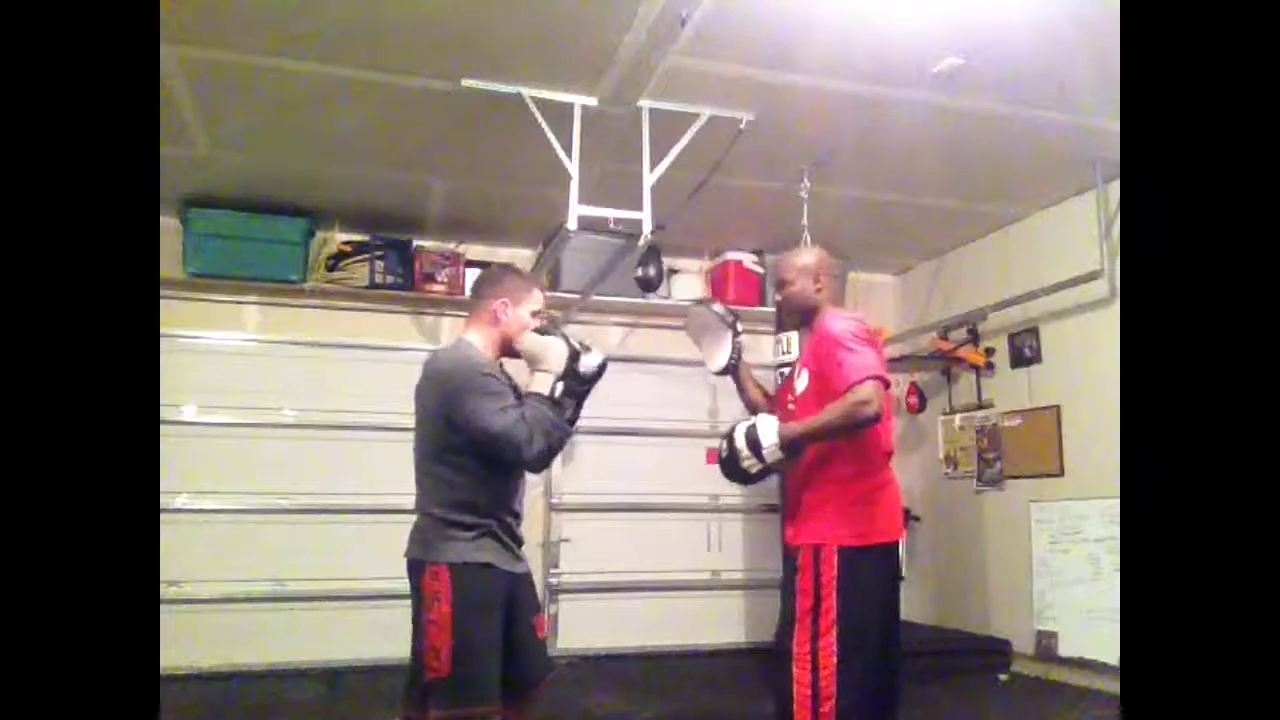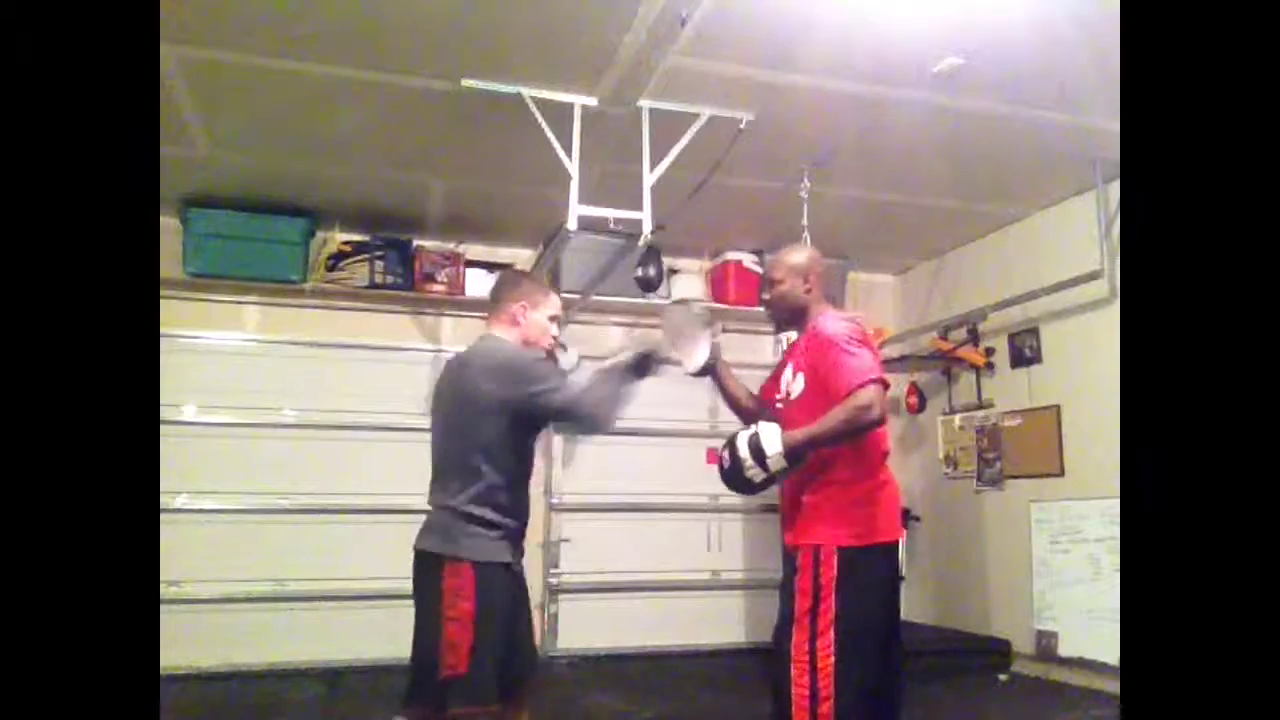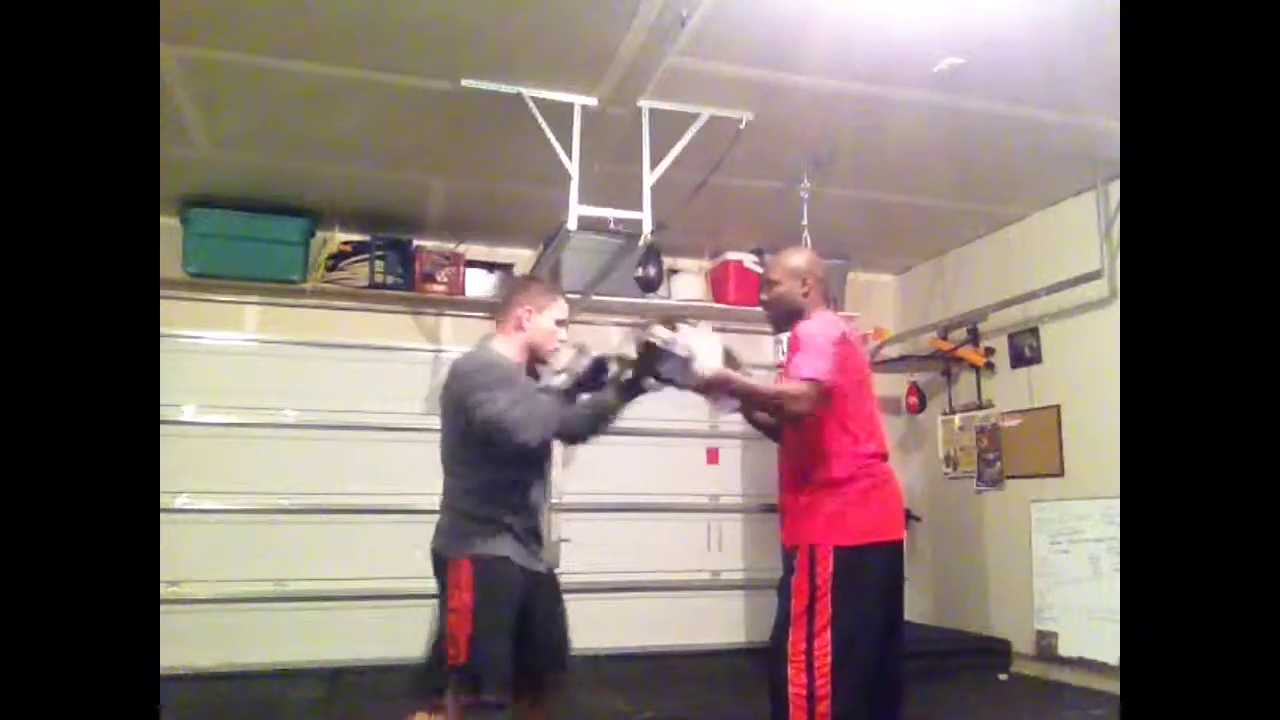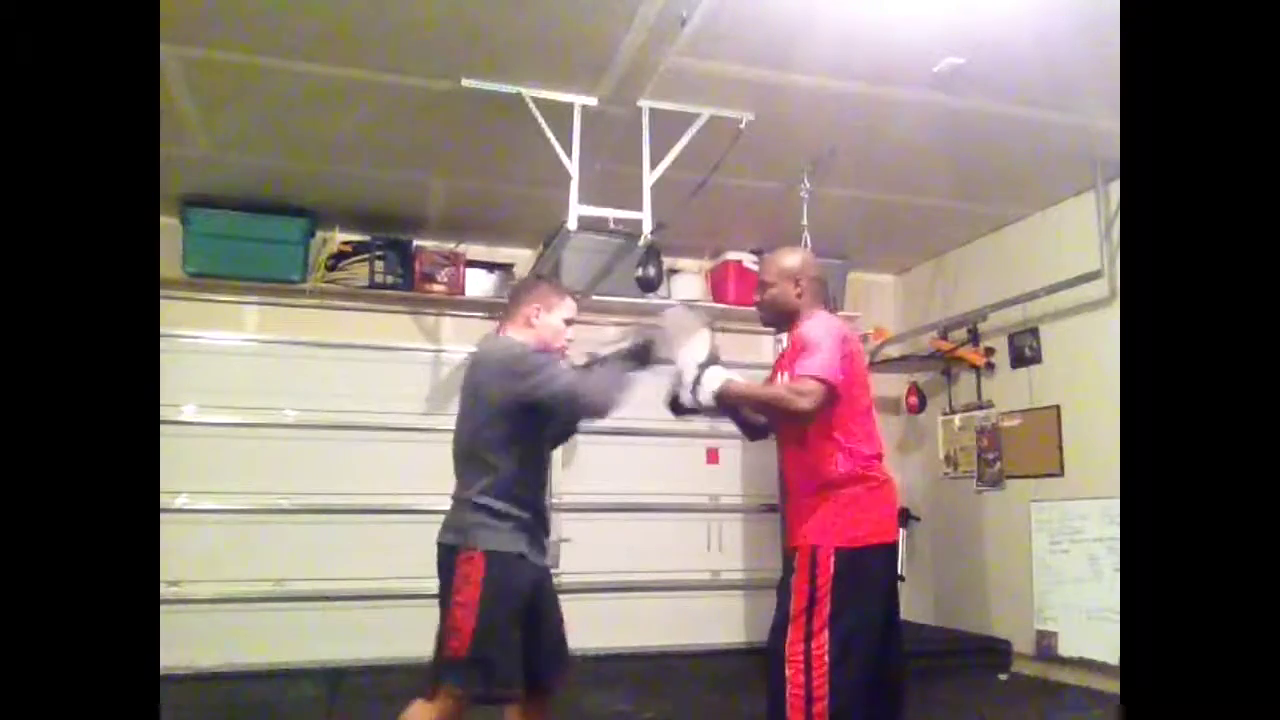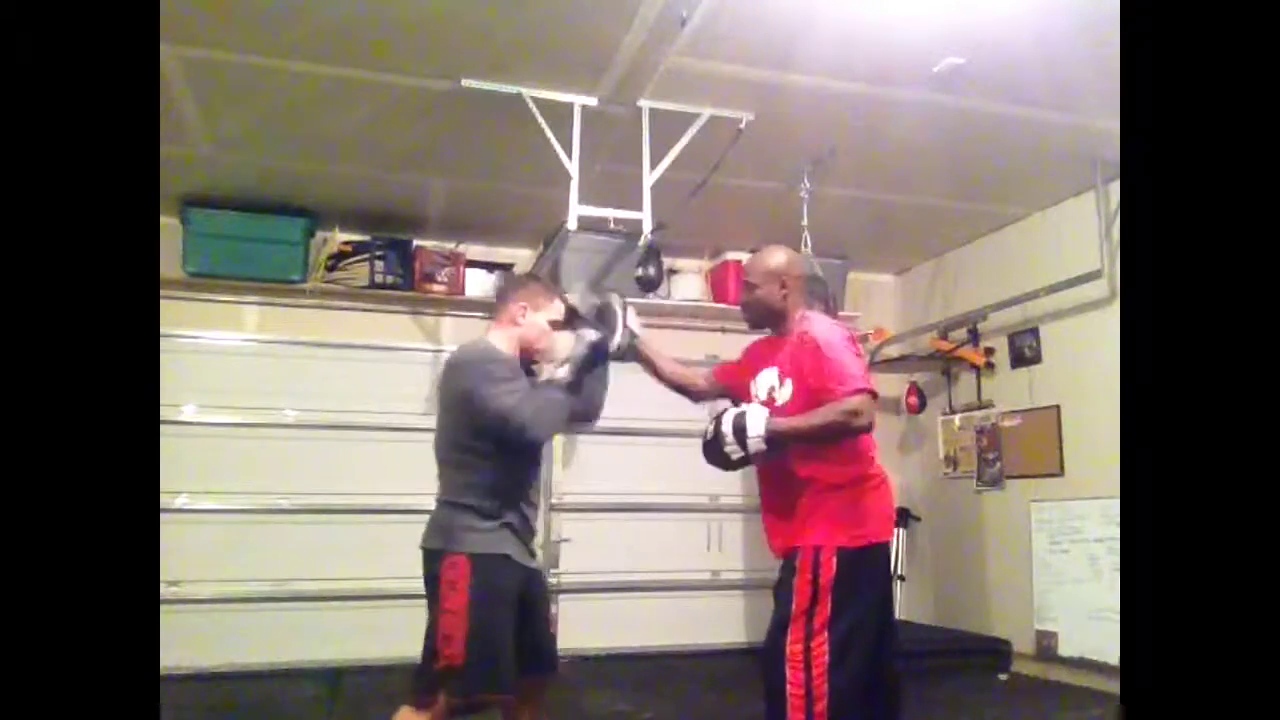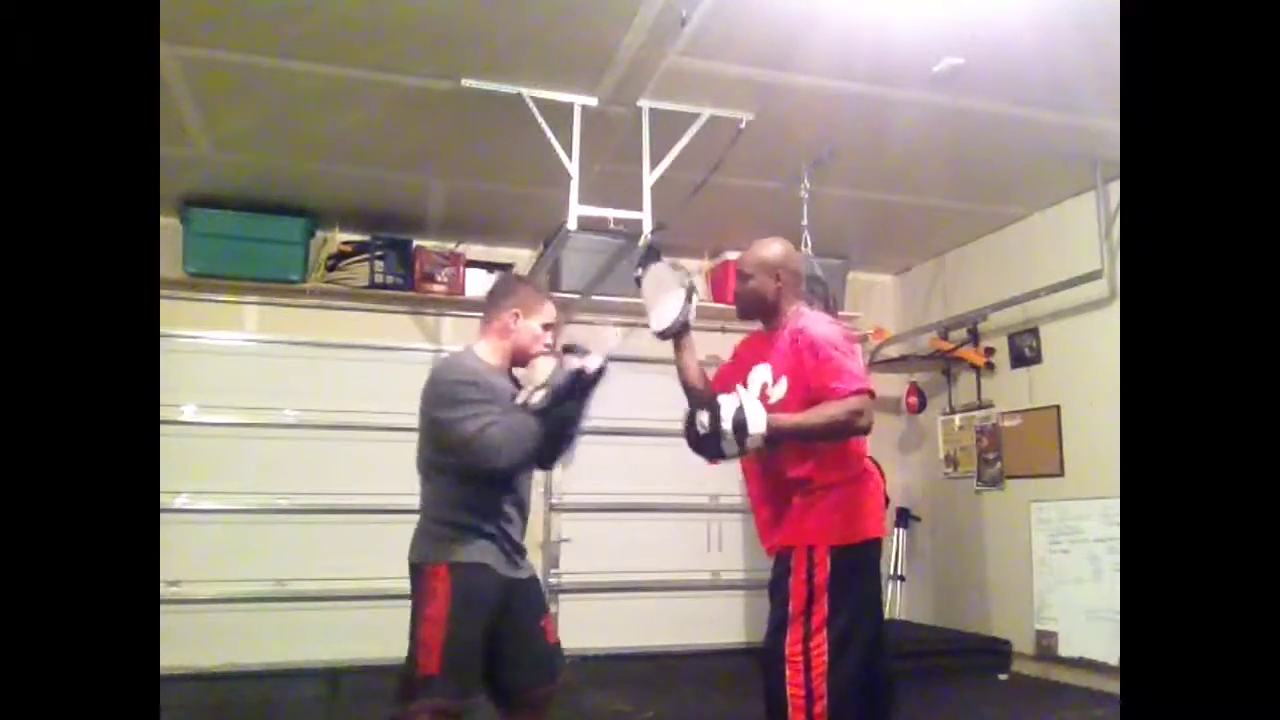
dt=0.3s
person 1, frame 1
left shoulder: (840, 330)
right shoulder: (812, 346)
left elbow: (868, 403)
right elbow: (778, 415)
left wrist: (783, 436)
right wrist: (735, 365)
left hip: (840, 530)
right hip: (851, 528)
left knee: (815, 665)
right knee: (863, 665)
person 1, frame 2
left shoulder: (834, 332)
right shoulder: (799, 349)
left elbow: (869, 407)
right elbow: (762, 416)
left wrist: (788, 443)
right wrist: (714, 366)
left hip: (839, 529)
right hip: (846, 527)
left knee: (812, 666)
right knee: (863, 665)
person 1, frame 3
left shoulder: (818, 334)
right shoulder: (813, 339)
left elbow: (796, 396)
right elbow: (786, 428)
left wrist: (717, 376)
right wrist: (741, 391)
left hip: (836, 526)
right hip: (862, 523)
left knee: (806, 664)
right knee: (876, 666)
person 1, frame 4
left shoulder: (820, 332)
right shoulder: (803, 344)
left elbow: (803, 399)
right elbow: (759, 424)
left wrist: (719, 387)
right wrist: (716, 380)
left hip: (838, 525)
right hip: (860, 523)
left knee: (805, 661)
right knee: (864, 663)
person 1, frame 5
left shoulder: (822, 337)
right shoulder: (764, 352)
left elbow: (858, 412)
right elbow: (699, 385)
left wrist: (767, 429)
right wrist: (634, 337)
left hip: (836, 525)
right hip: (833, 528)
left knee: (803, 663)
right knee: (858, 664)
person 1, frame 6
left shoulder: (817, 333)
right shoulder: (754, 347)
left elbow: (857, 413)
right elbow: (707, 401)
left wrist: (765, 425)
right wrist: (680, 335)
left hip: (827, 523)
right hip: (809, 527)
left knee: (800, 661)
right knee: (850, 661)
person 2, frame 1
left shoulder: (488, 373)
right shoulder: (460, 368)
left elbow: (538, 454)
right elbow: (524, 443)
left wrist: (573, 390)
right wrist: (551, 379)
left hip: (501, 556)
right hip: (457, 559)
person 2, frame 2
left shoulder: (470, 366)
right shoulder: (509, 364)
right elbow: (591, 411)
right wrist: (624, 368)
left hip: (488, 551)
right hip: (467, 555)
person 2, frame 3
left shoulder: (526, 376)
right shoulder: (478, 369)
left elbow: (576, 427)
right elbow: (522, 433)
left wrist: (625, 386)
right wrist: (569, 388)
left hip: (523, 553)
right hip: (477, 552)
left knee: (538, 679)
person 2, frame 4
left shoulder: (520, 365)
right shoulder: (507, 359)
left elbow: (551, 432)
right elbow: (592, 399)
left wrist: (598, 372)
right wrist: (627, 356)
left hip: (522, 547)
right hip: (485, 546)
left knee: (536, 681)
person 2, frame 5
left shoulder: (522, 371)
right shoulder: (477, 362)
left elbow: (585, 411)
right elbow: (532, 426)
left wrist: (587, 350)
right wrist: (564, 371)
left hip: (516, 551)
right hip: (472, 550)
left knee: (529, 681)
person 2, frame 6
left shoulder: (509, 383)
right shoulder: (457, 377)
left elbow: (545, 456)
right elbow: (494, 450)
left wrist: (569, 398)
right wrist: (544, 397)
left hip: (509, 562)
right hip: (458, 559)
